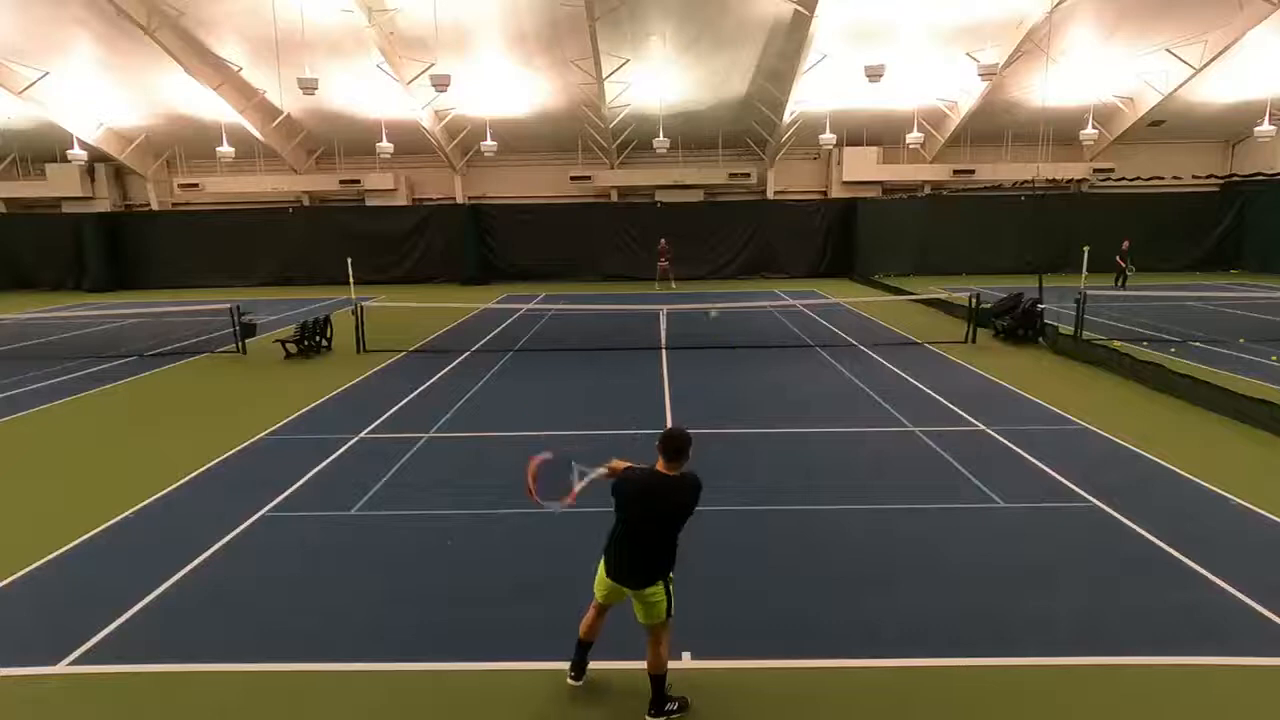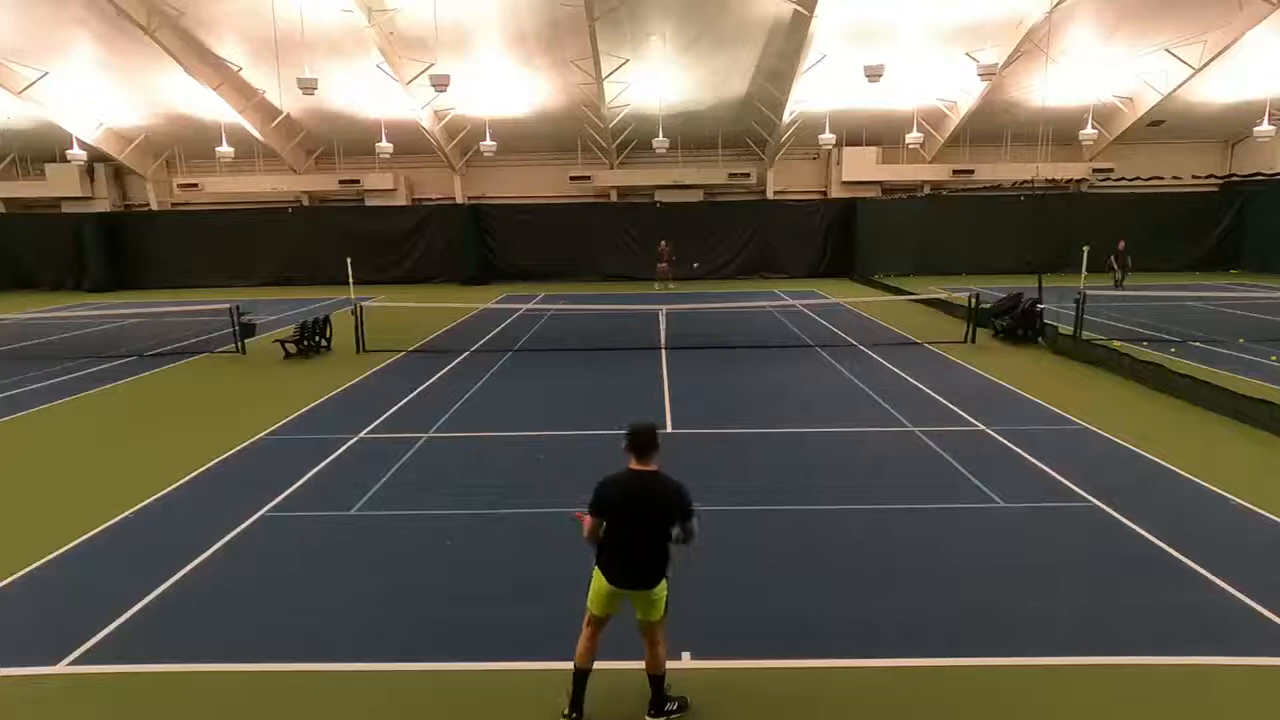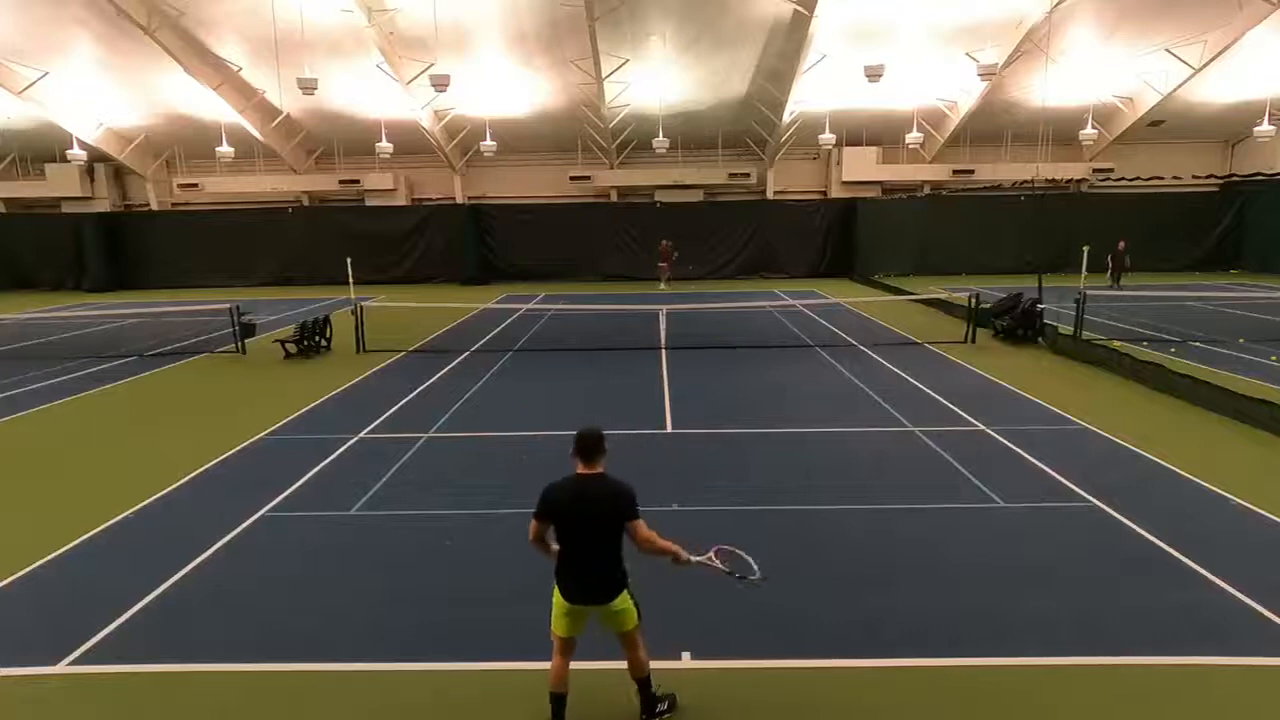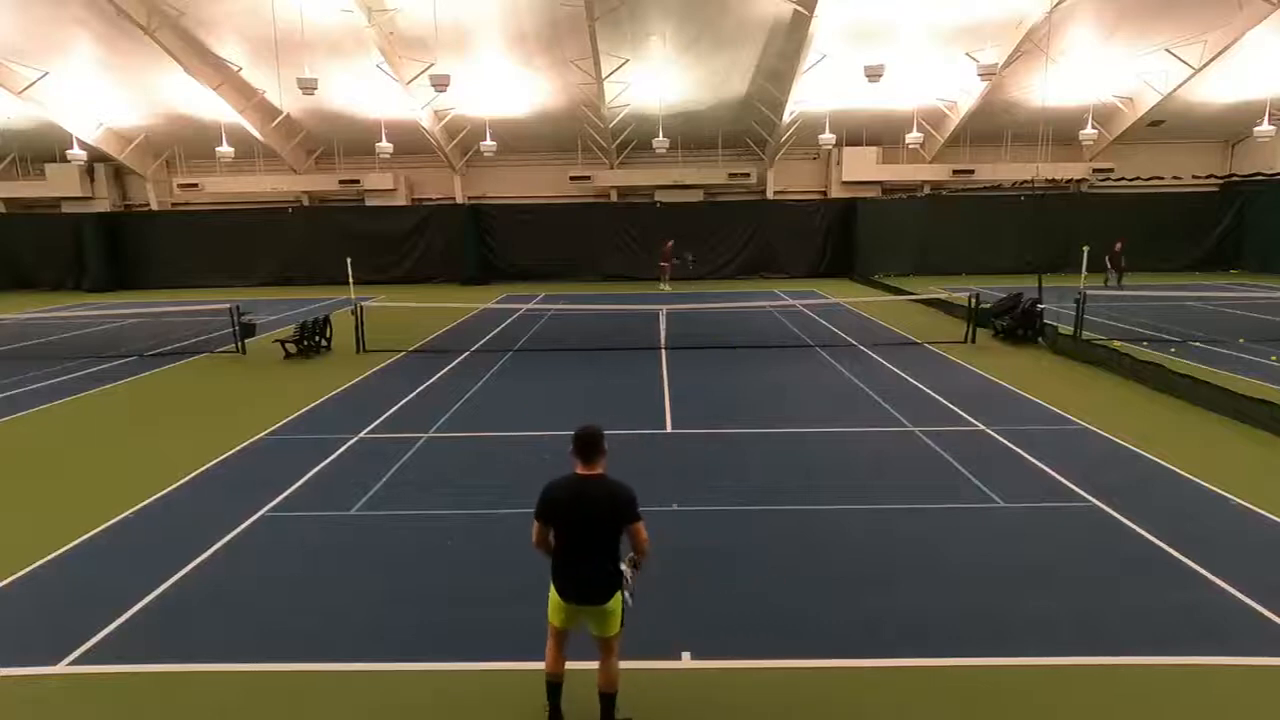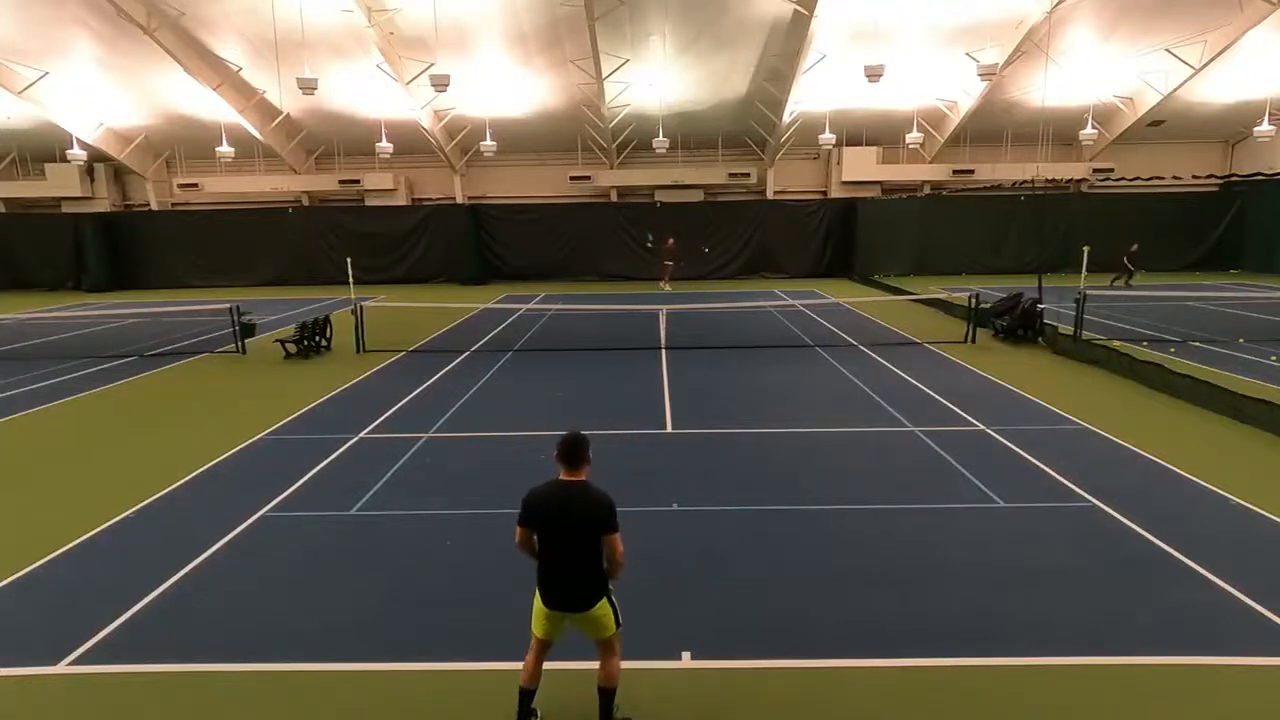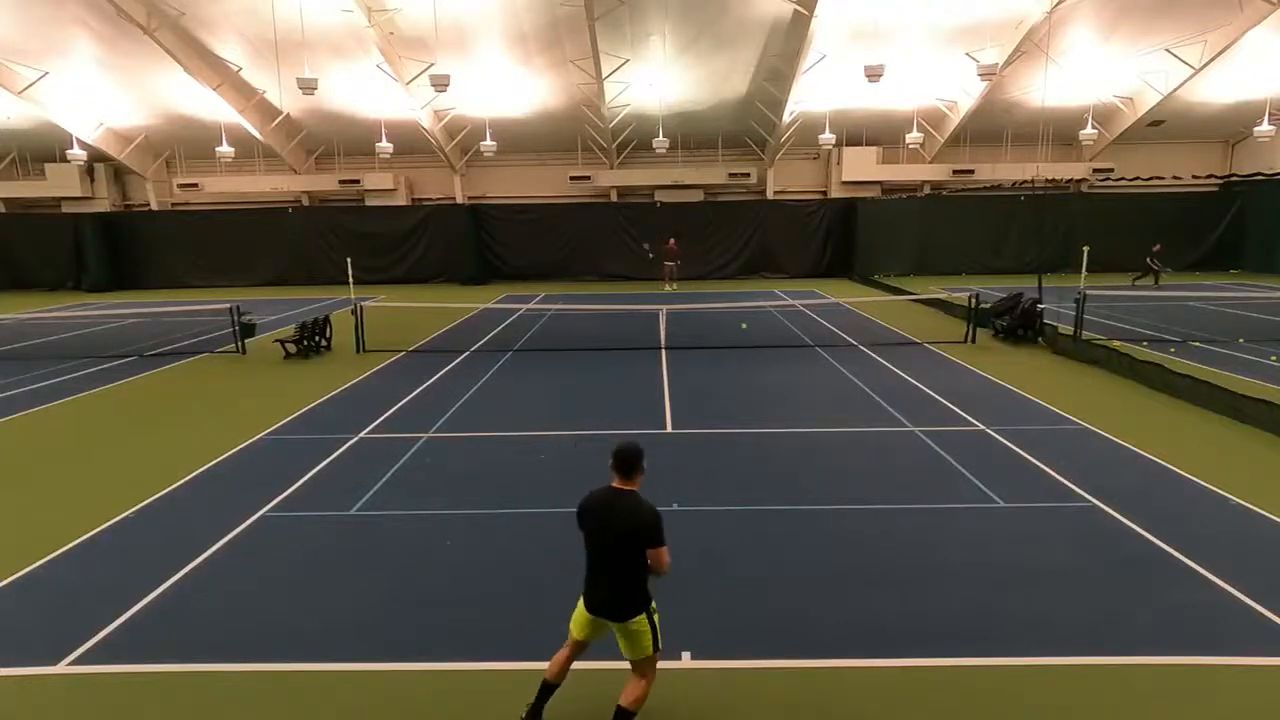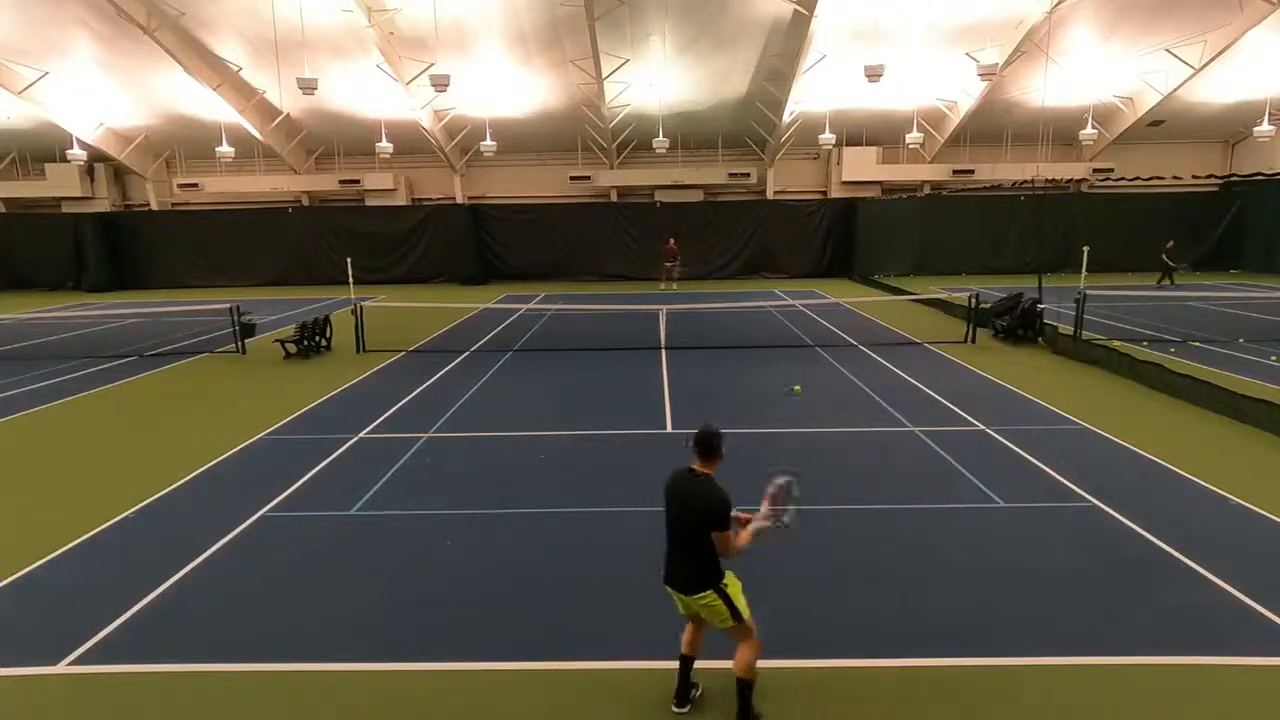
dt=0.4s
person 1, frame 1
left shoulder: (628, 479)
right shoulder: (691, 487)
left hip: (613, 565)
right hip: (651, 577)
left knee: (598, 608)
right knee: (658, 638)
left ankle: (577, 667)
person 1, frame 2
left shoulder: (608, 486)
right shoulder: (674, 491)
left elbow: (590, 534)
right elbow: (688, 534)
right wrist: (673, 537)
left hip: (609, 573)
right hip: (651, 578)
left knee: (591, 631)
right knee: (654, 639)
person 1, frame 3
left shoulder: (553, 492)
right shoulder: (620, 492)
left elbow: (534, 537)
right elbow: (643, 540)
right wrist: (675, 550)
left hip: (569, 589)
right hip: (611, 588)
left knee: (562, 654)
right knee: (634, 644)
person 1, frame 4
left shoulder: (553, 491)
right shoulder: (621, 493)
left elbow: (538, 540)
right elbow: (641, 542)
right wrist: (638, 559)
left hip: (564, 585)
right hip: (606, 588)
left knee: (556, 642)
right knee: (609, 654)
person 1, frame 5
left shoulder: (535, 497)
right shoulder: (601, 501)
left elbow: (522, 542)
right elbow: (616, 555)
right wrist: (611, 572)
left hip: (549, 592)
right hip: (591, 594)
left knee: (537, 651)
right knee: (610, 652)
person 1, frame 6
left shoulder: (589, 502)
right shoulder: (647, 514)
right elbow: (661, 566)
left hip: (594, 599)
right hip: (631, 606)
left knee: (571, 649)
right knee: (644, 673)
person 1, frame 7
left shoulder: (676, 480)
right shoulder: (716, 497)
right elbow: (726, 550)
left wrist: (730, 516)
right wrist: (747, 534)
left hip: (674, 578)
right hip: (705, 583)
left knee: (696, 622)
right knee: (748, 639)
left ankle: (682, 693)
